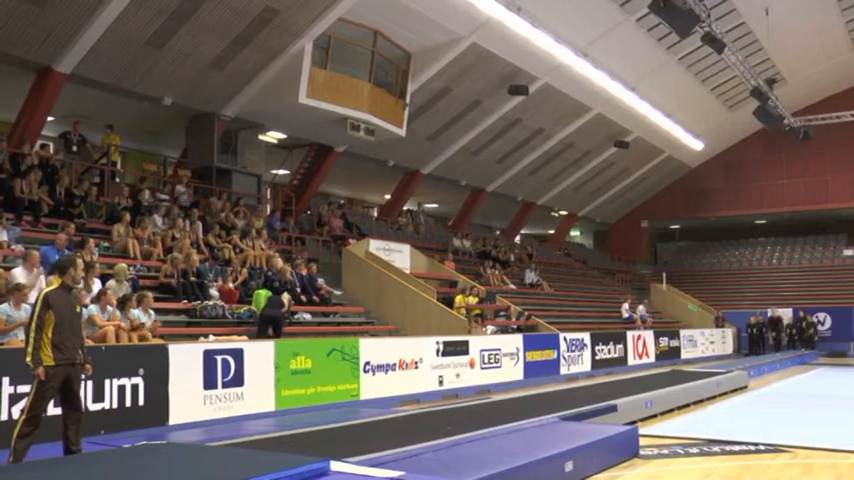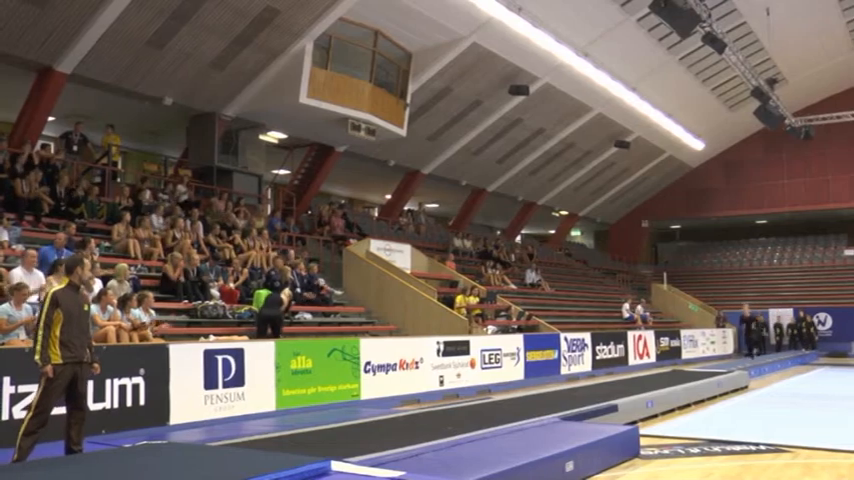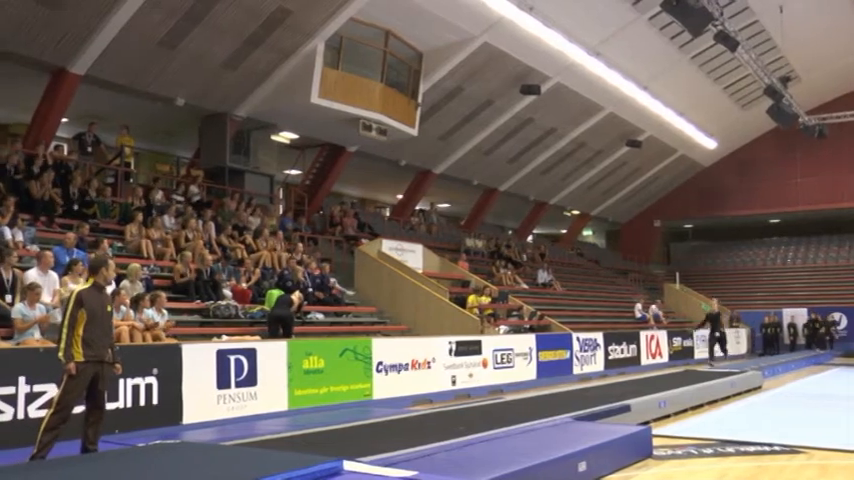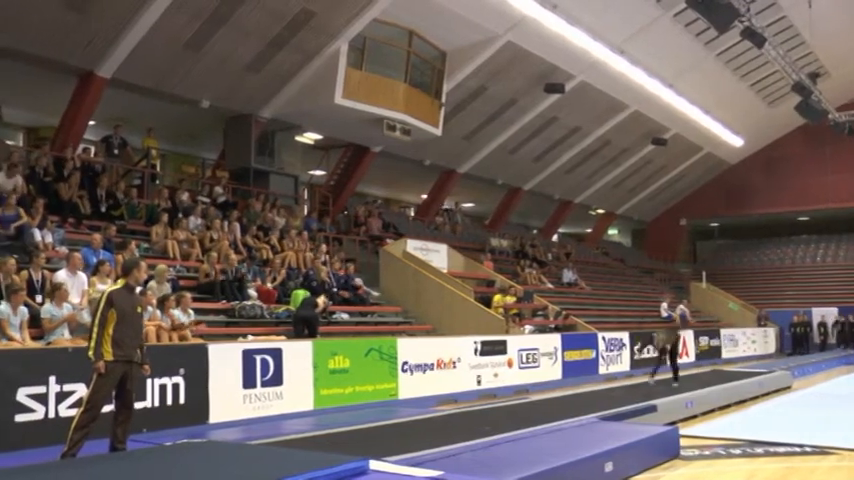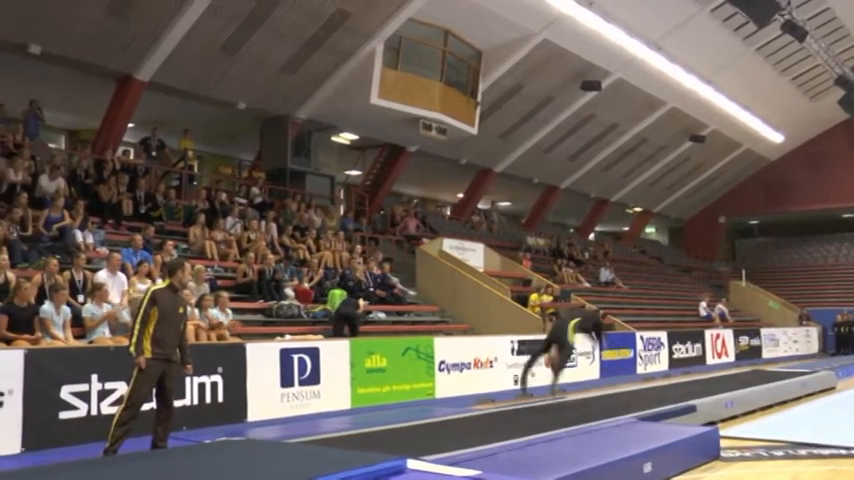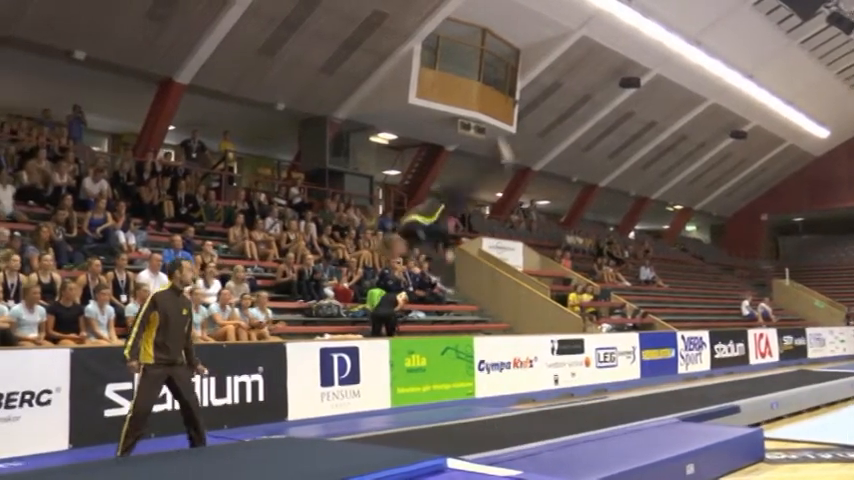
dt=0.7s
person 1, frame 1
left shoulder: (75, 299)
right shoulder: (48, 295)
right elbow: (34, 330)
left wrist: (85, 359)
right wrist: (35, 362)
left hip: (73, 365)
right hip: (51, 365)
left knee: (74, 411)
right knee: (33, 413)
left ankle: (73, 453)
right ankle: (15, 459)
person 1, frame 2
left shoulder: (83, 299)
right shoulder: (56, 295)
right elbow: (42, 328)
left wrist: (92, 359)
right wrist: (43, 361)
left hip: (81, 363)
right hip: (59, 363)
left knee: (78, 410)
right knee: (40, 411)
left ankle: (74, 452)
right ankle: (19, 457)
person 1, frame 3
left shoulder: (106, 299)
right shoulder: (80, 294)
right elbow: (67, 327)
left wrist: (114, 358)
right wrist: (67, 358)
left hip: (102, 362)
right hip: (81, 361)
left knee: (97, 409)
right knee: (62, 407)
left ankle: (90, 450)
right ankle: (39, 454)
person 1, frame 4
left shoulder: (137, 300)
right shoulder: (112, 294)
right elbow: (97, 326)
left wrist: (143, 360)
right wrist: (96, 357)
left hip: (131, 362)
right hip: (110, 360)
left knee: (126, 407)
right knee: (92, 406)
left ankle: (118, 448)
right ankle: (70, 452)
person 1, frame 5
left shoulder: (181, 301)
right shoulder: (155, 293)
right elbow: (139, 322)
left wrist: (185, 360)
right wrist: (137, 352)
left hip: (170, 360)
right hip: (150, 358)
left knee: (166, 406)
right knee: (133, 403)
left ankle: (159, 446)
right ankle: (111, 448)
person 1, frame 6
left shoulder: (186, 303)
right shoulder: (157, 297)
right elbow: (138, 326)
left wrist: (194, 362)
right wrist: (131, 355)
left hip: (177, 364)
right hip: (153, 363)
left knee: (191, 405)
right knee: (141, 409)
left ankle: (199, 446)
right ankle: (123, 454)
